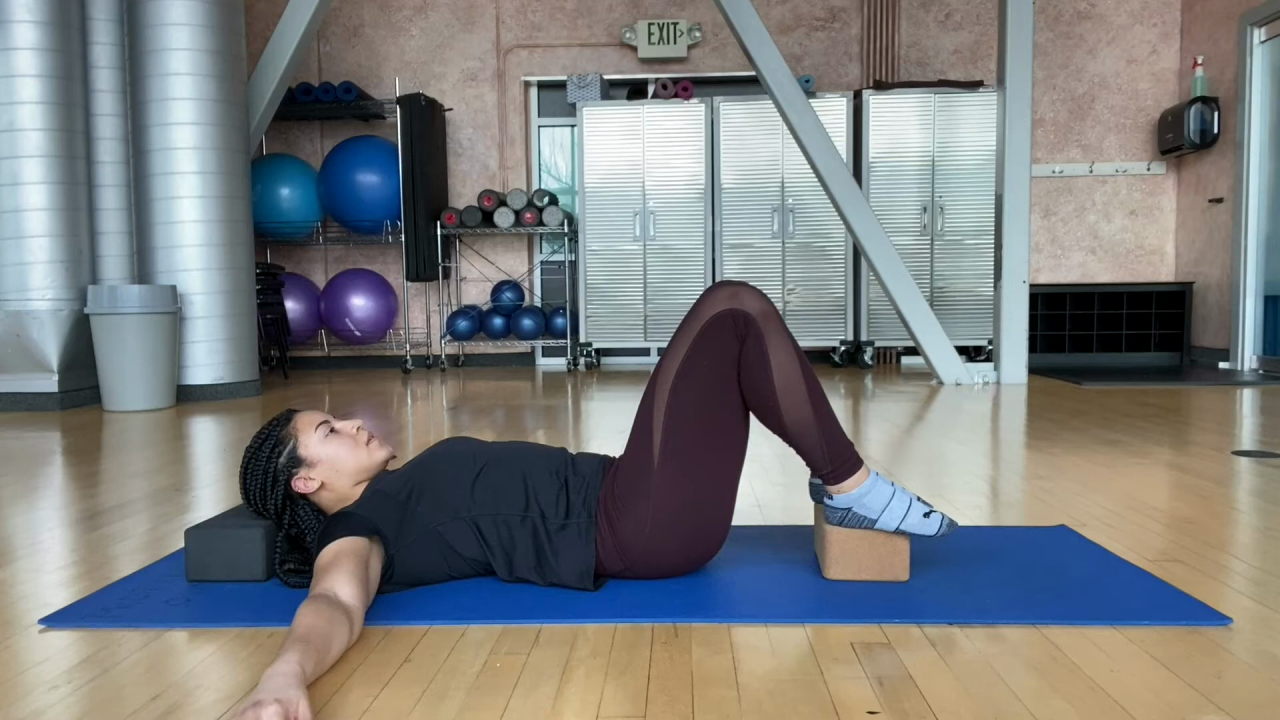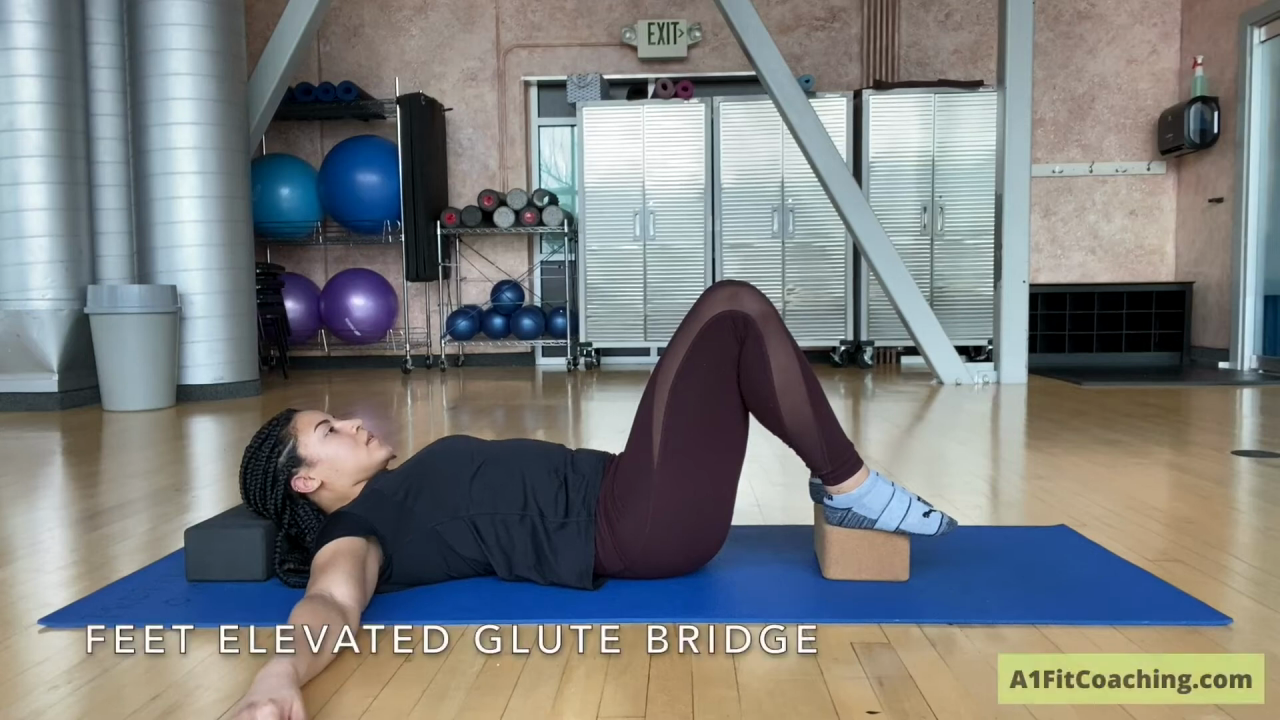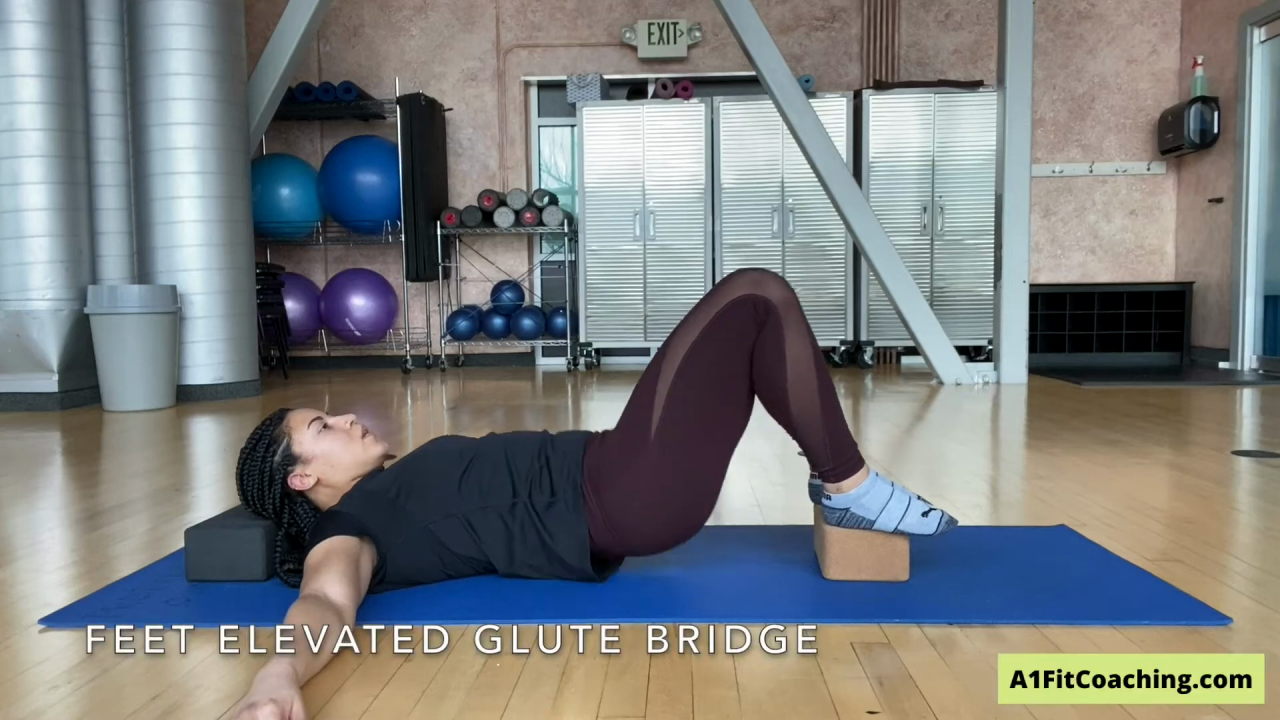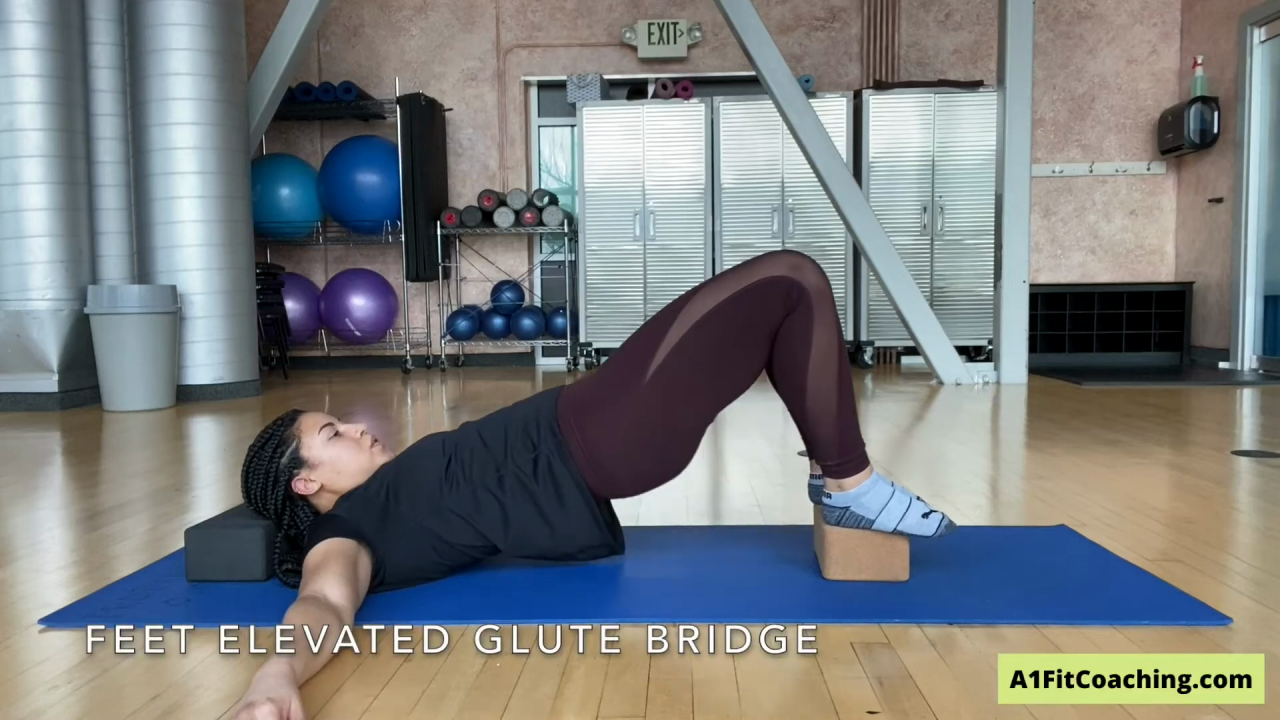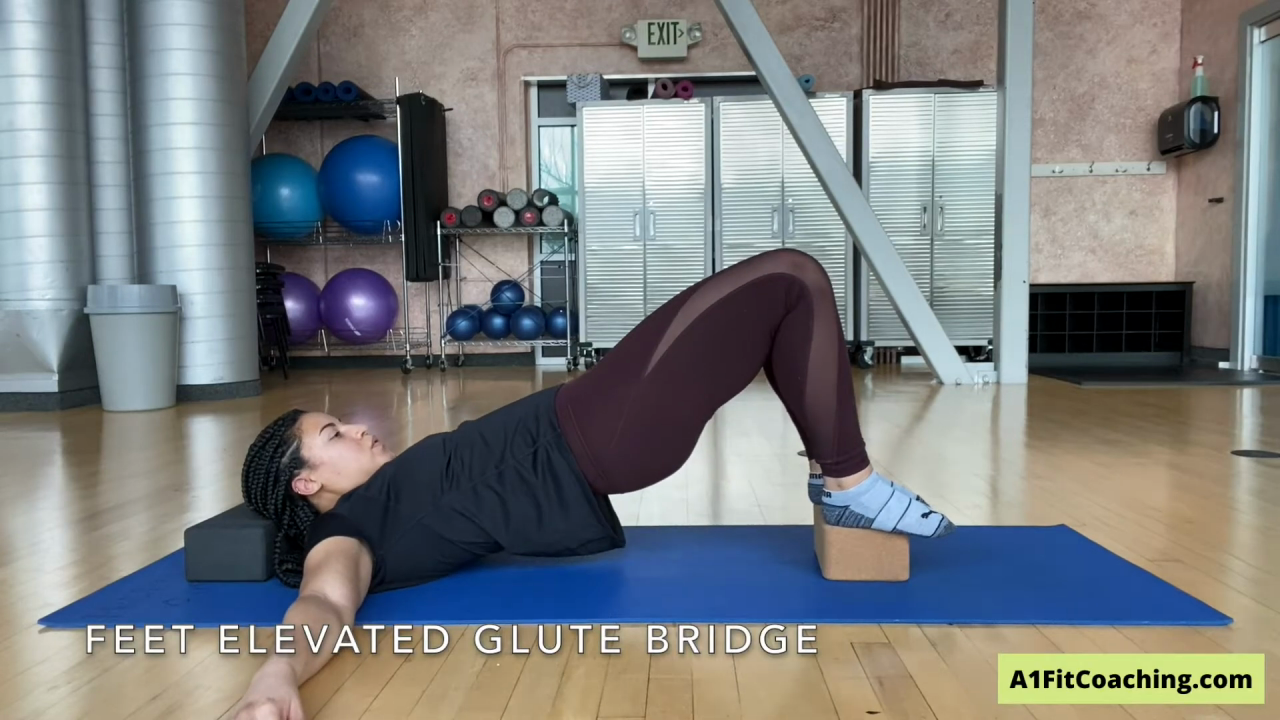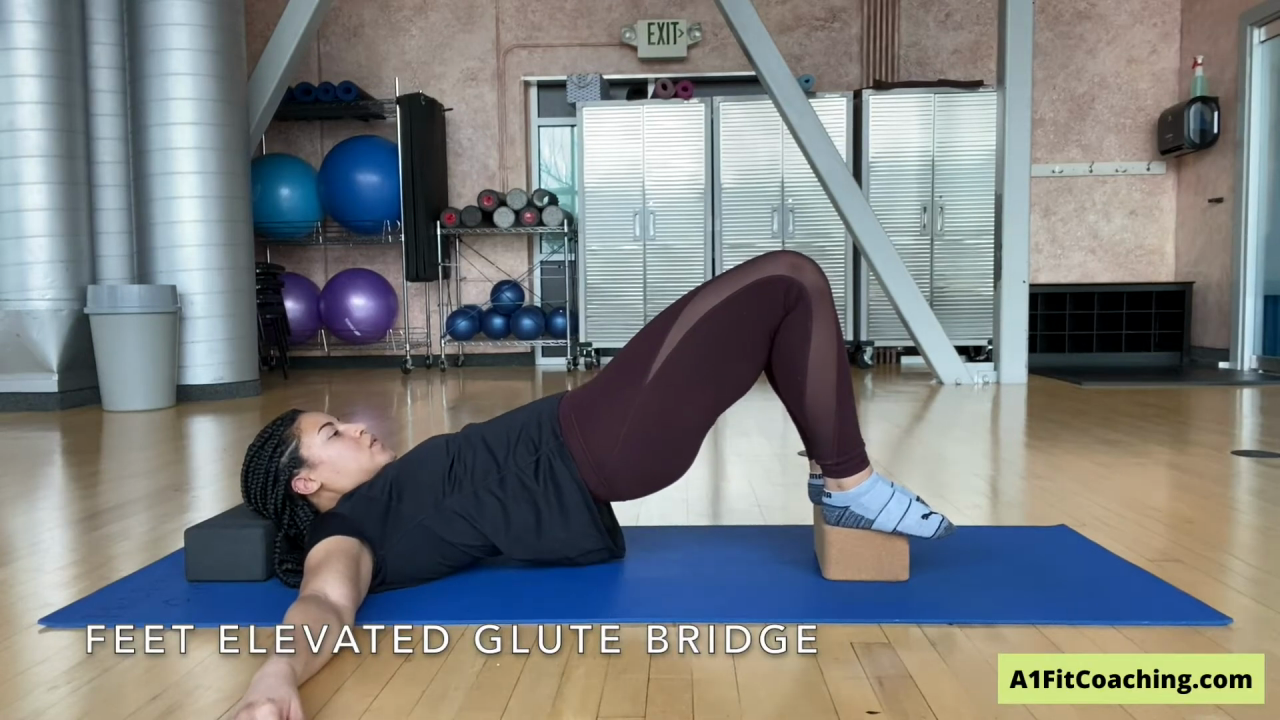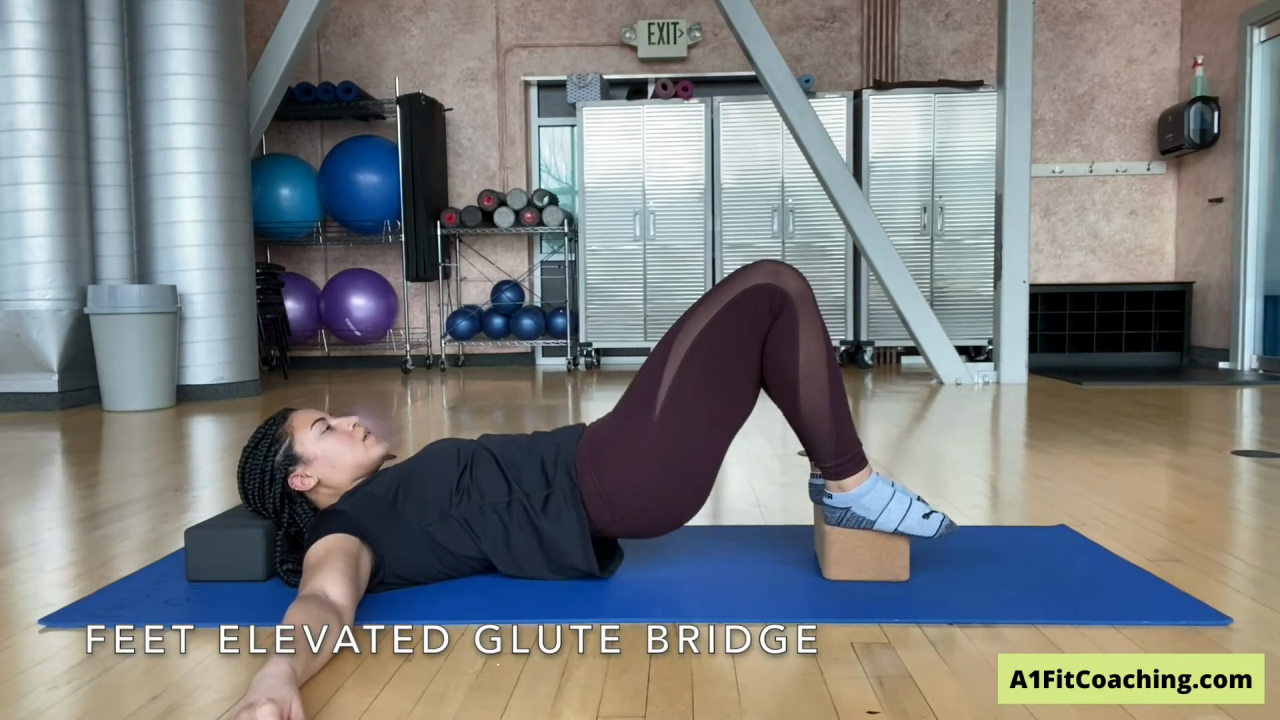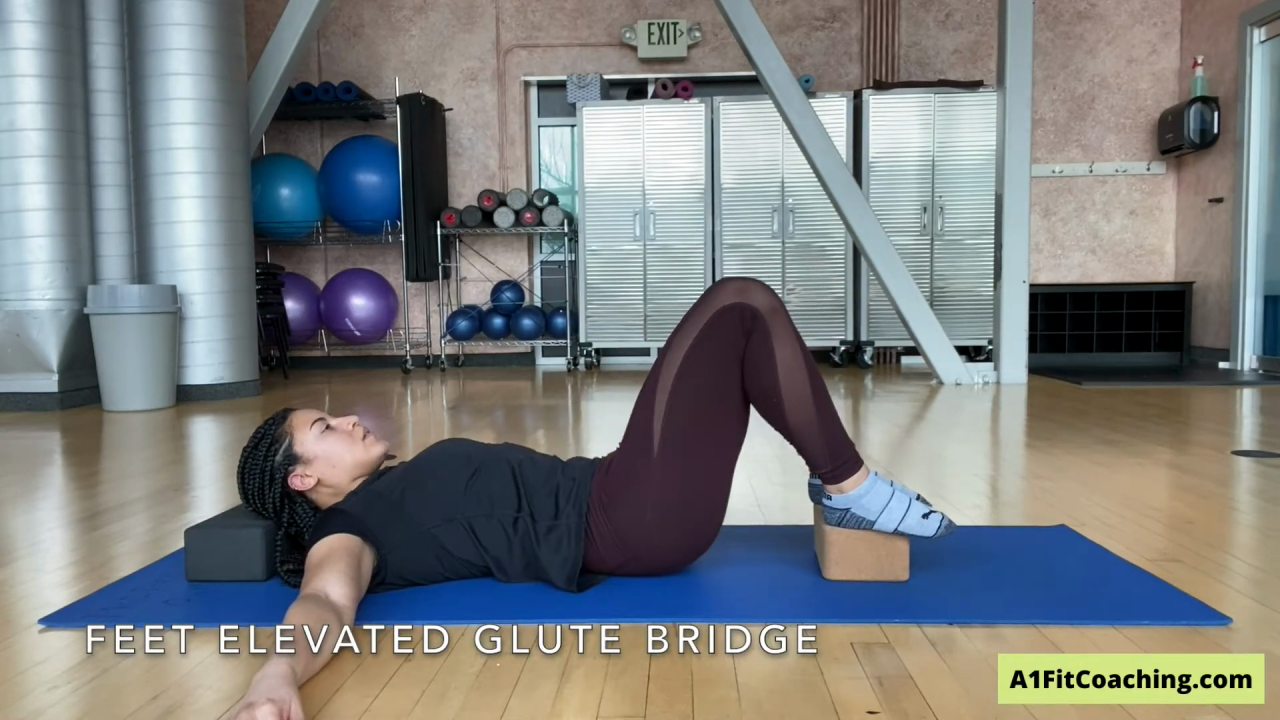
dt=0.4s
person 1, frame 1
left shoulder: (392, 501)
right shoulder: (355, 535)
right elbow: (335, 602)
left hip: (619, 498)
right hip: (648, 525)
left knee: (732, 316)
right knee: (734, 311)
left ankle: (845, 490)
right ankle: (852, 489)
person 1, frame 2
left shoulder: (392, 501)
right shoulder: (353, 535)
right elbow: (333, 604)
left hip: (620, 498)
right hip: (648, 525)
left knee: (733, 316)
right knee: (734, 311)
left ankle: (848, 489)
right ankle: (854, 492)
person 1, frame 3
left shoulder: (381, 502)
right shoulder: (345, 535)
right elbow: (327, 603)
left hip: (610, 487)
right hip: (634, 492)
left knee: (753, 300)
right knee: (758, 298)
left ankle: (844, 487)
right ankle: (851, 491)
person 1, frame 4
left shoulder: (376, 508)
right shoulder: (345, 536)
right elbow: (325, 603)
left hip: (595, 440)
right hip: (610, 435)
left knee: (784, 288)
right knee: (793, 280)
left ankle: (841, 481)
right ankle: (850, 487)
person 1, frame 5
left shoulder: (378, 506)
right shoulder: (344, 536)
right elbow: (325, 602)
left hip: (588, 439)
right hip: (606, 433)
left knee: (786, 289)
right knee: (793, 280)
left ankle: (842, 482)
right ankle: (849, 486)
person 1, frame 6
left shoulder: (379, 507)
right shoulder: (345, 536)
right elbow: (326, 602)
left hip: (592, 444)
right hip: (606, 443)
left knee: (781, 286)
right knee: (789, 280)
left ankle: (840, 479)
right ankle: (850, 487)
person 1, frame 7
left shoulder: (385, 499)
right shoulder: (343, 535)
right elbow: (325, 603)
left hip: (604, 475)
right hip: (629, 478)
left knee: (766, 297)
right knee: (771, 288)
left ankle: (845, 486)
right ankle: (852, 488)
person 1, frame 8
left shoulder: (388, 497)
right shoulder: (347, 534)
right elbow: (326, 603)
left hip: (609, 502)
right hip: (642, 520)
left knee: (740, 313)
right knee: (740, 305)
left ankle: (846, 490)
right ankle: (852, 490)
